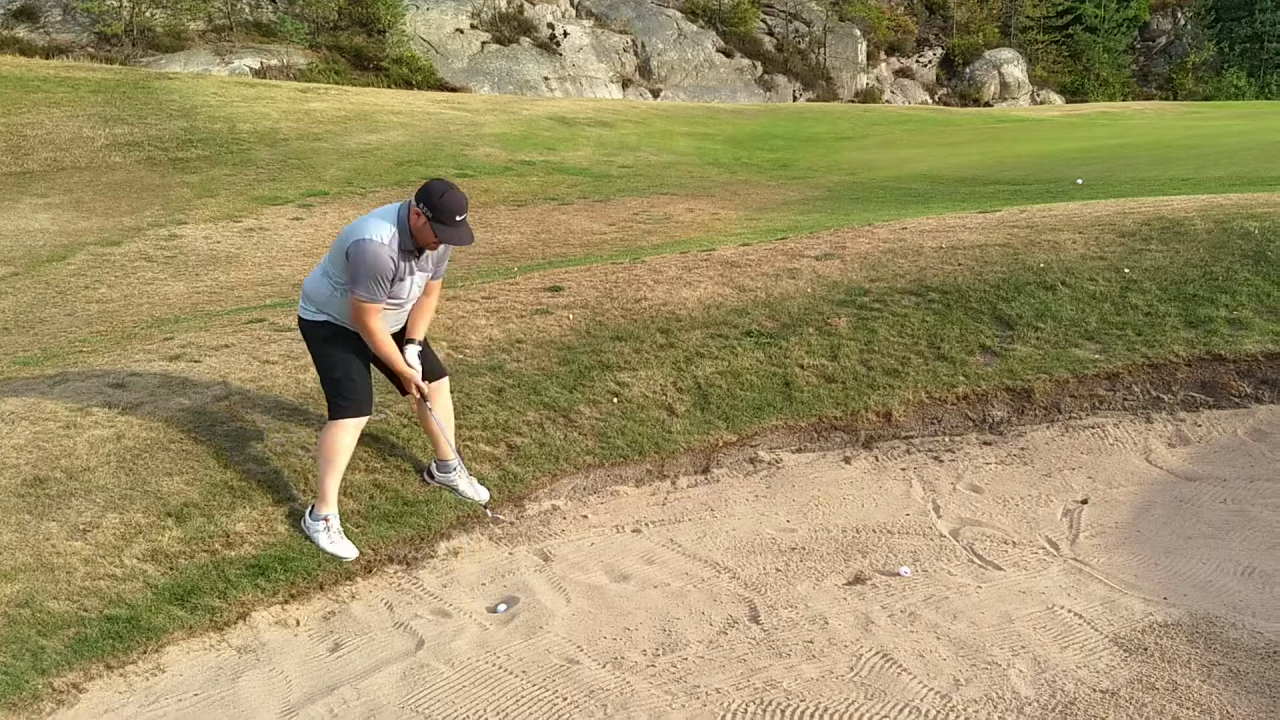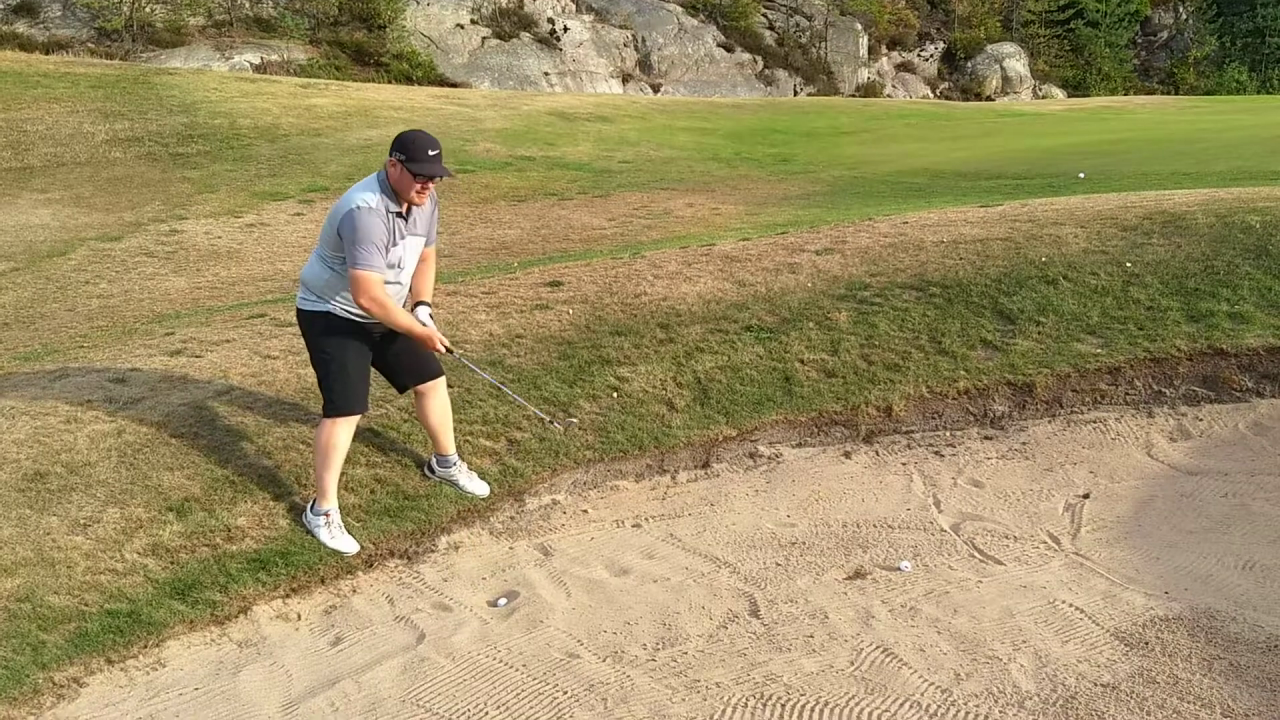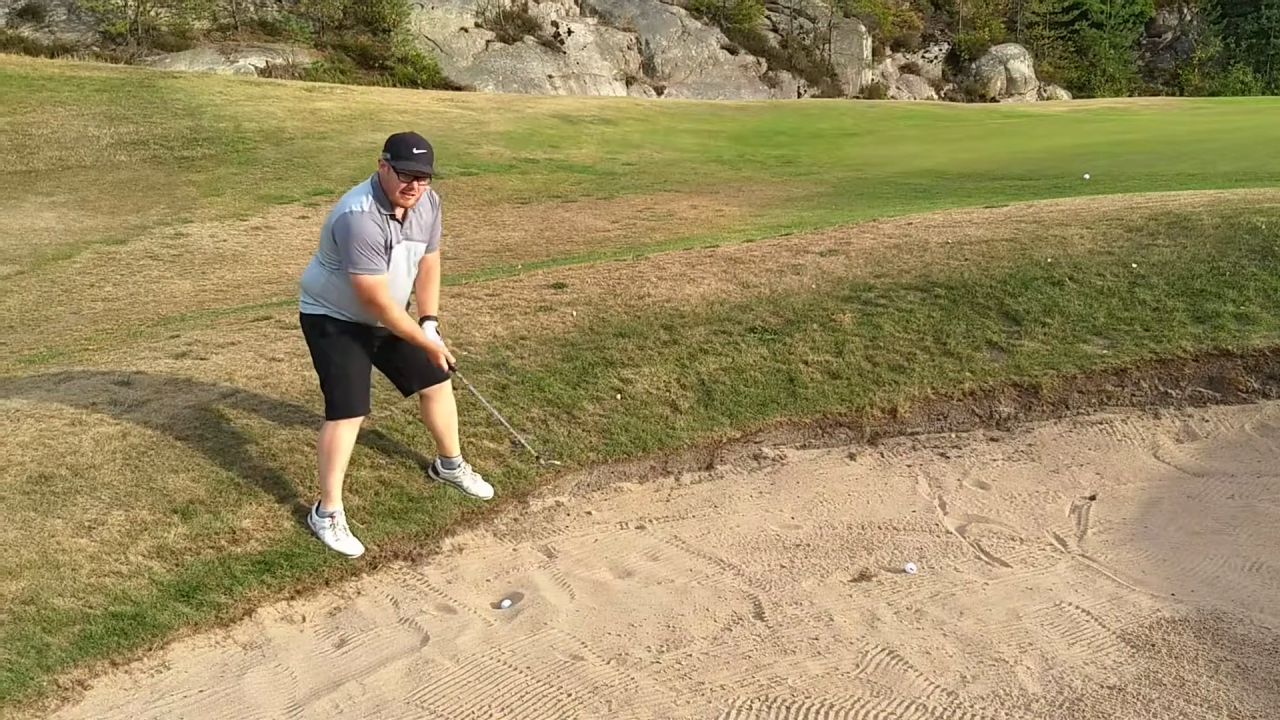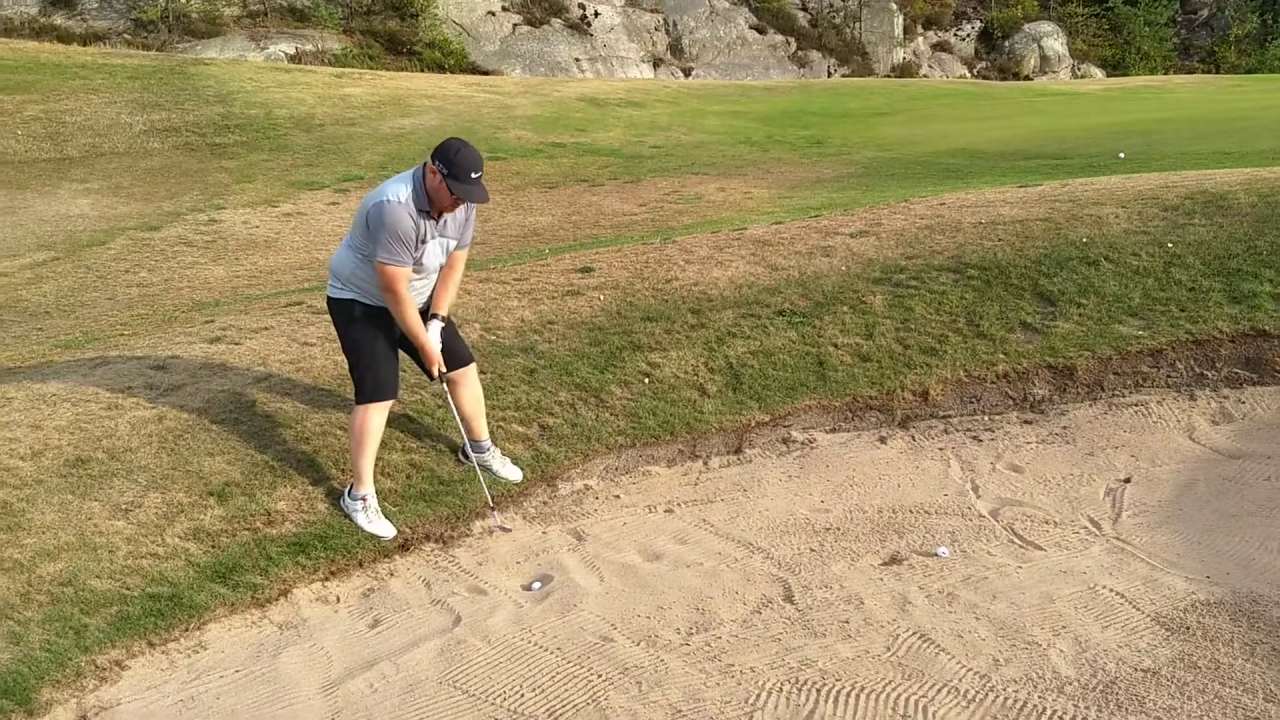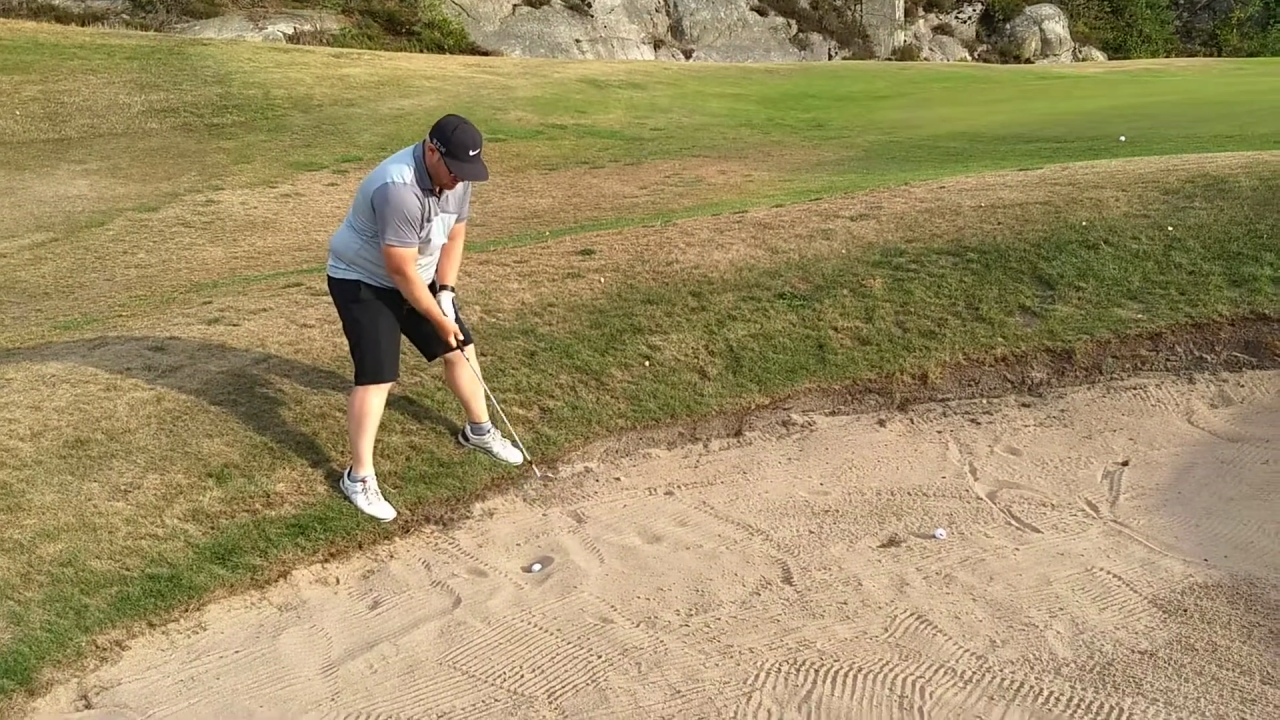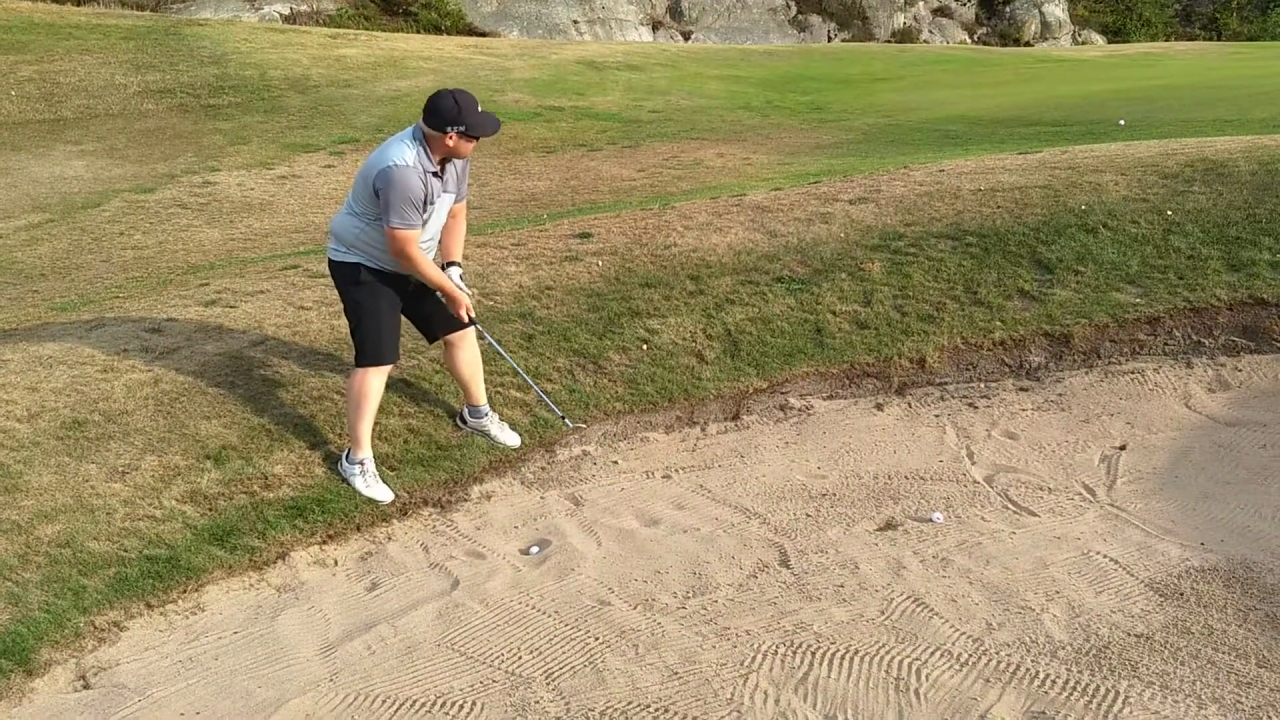
dt=0.5s
person 1, frame 1
left shoulder: (436, 234)
right shoulder: (376, 245)
left elbow: (429, 291)
right elbow: (364, 321)
left wrist: (412, 349)
right wrist: (401, 369)
left hip: (389, 321)
right hip: (332, 321)
left knee: (435, 381)
right knee: (351, 413)
left ankle: (446, 468)
right ankle: (321, 516)
person 1, frame 2
left shoulder: (424, 199)
right shoulder: (366, 212)
left elbow: (425, 257)
right elbow: (367, 296)
left wrist: (423, 310)
right wrist: (420, 332)
left hip: (385, 314)
right hip: (333, 314)
left knee: (431, 379)
right knee: (345, 409)
left ankle: (445, 462)
right ankle: (322, 511)
person 1, frame 3
left shoulder: (426, 202)
right shoulder: (360, 217)
left elbow: (428, 266)
right elbow: (375, 300)
left wrist: (429, 324)
right wrist: (424, 343)
left hip: (390, 316)
right hip: (336, 319)
left knee: (438, 385)
right knee: (347, 411)
left ankle: (450, 464)
right ankle: (327, 512)
person 1, frame 4
left shoulder: (462, 202)
right shoulder: (395, 208)
left elbow: (454, 265)
right elbow: (393, 290)
left wrist: (437, 322)
right wrist: (424, 347)
left hip: (417, 301)
right hip: (362, 301)
left knee: (463, 368)
right knee: (377, 396)
left ankle: (480, 448)
right ankle: (360, 495)
person 1, frame 5
left shoulder: (455, 177)
right shoulder: (399, 188)
left elbow: (454, 235)
right elbow: (400, 269)
left wrist: (446, 293)
right wrist: (438, 318)
left hip: (417, 279)
right hip: (364, 282)
left knee: (461, 349)
right knee: (377, 377)
left ankle: (479, 430)
right ankle: (359, 477)
person 1, frame 6
left shoulder: (452, 156)
right shoulder: (402, 170)
left elbow: (455, 213)
right elbow: (405, 251)
left wrist: (453, 269)
right wrist: (450, 291)
left hip: (412, 262)
right hip: (364, 266)
left knee: (460, 330)
right knee: (376, 360)
left ankle: (477, 413)
right ankle: (357, 460)
